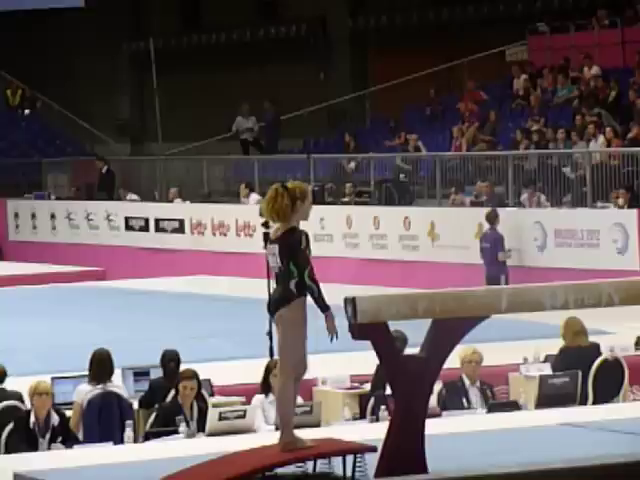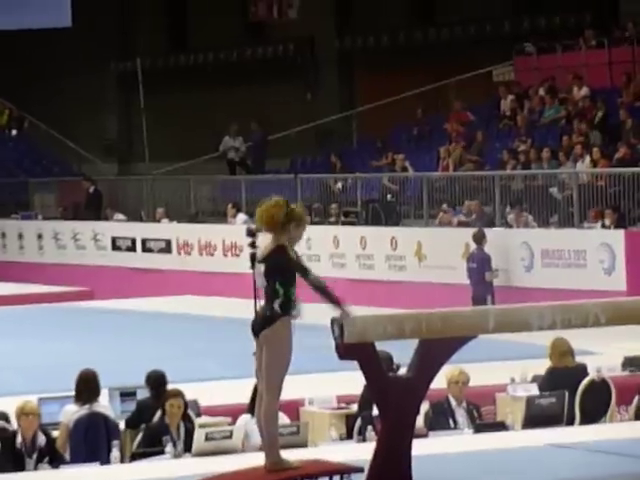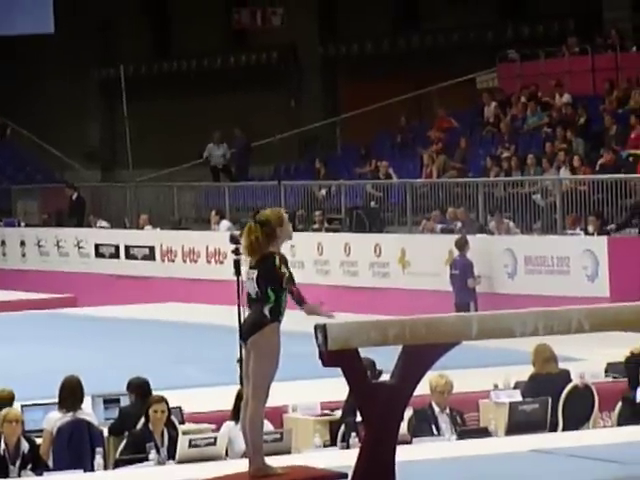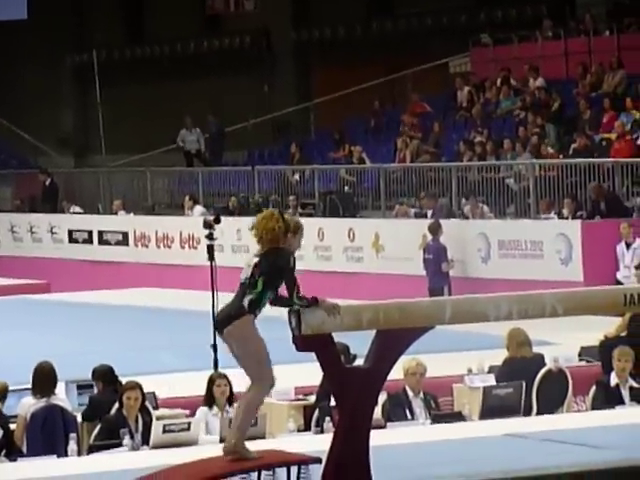
dt=0.7s
person 1, frame 1
left shoulder: (276, 233)
right shoulder: (297, 236)
right elbow: (308, 276)
right wrist: (327, 311)
left hip: (278, 300)
right hip: (291, 304)
left knee: (297, 368)
right knee: (288, 373)
left ankle: (286, 431)
right ankle: (287, 437)
person 1, frame 2
left shoulder: (268, 251)
right shoulder: (281, 253)
right elbow: (310, 278)
left wrist: (290, 308)
right wrist: (339, 305)
left hip: (266, 321)
right hip: (276, 325)
left knee: (264, 392)
right knee: (271, 393)
left ankle: (269, 453)
right ankle: (272, 457)
person 1, frame 3
left shoulder: (258, 258)
right shoulder: (274, 259)
right elbow: (289, 287)
right wrist: (308, 307)
left hip: (252, 327)
right hip: (265, 330)
left knee: (251, 397)
right knee: (258, 398)
left ankle: (255, 460)
right ankle: (257, 463)
person 1, frame 4
left shoulder: (265, 256)
right shoulder: (283, 256)
left elbow: (273, 297)
right elbow: (293, 299)
left wrist: (310, 303)
right wrist: (319, 303)
left hip: (227, 318)
right hip: (240, 321)
left knee: (260, 381)
right knee: (265, 382)
left ankle: (235, 441)
right ankle: (236, 442)
